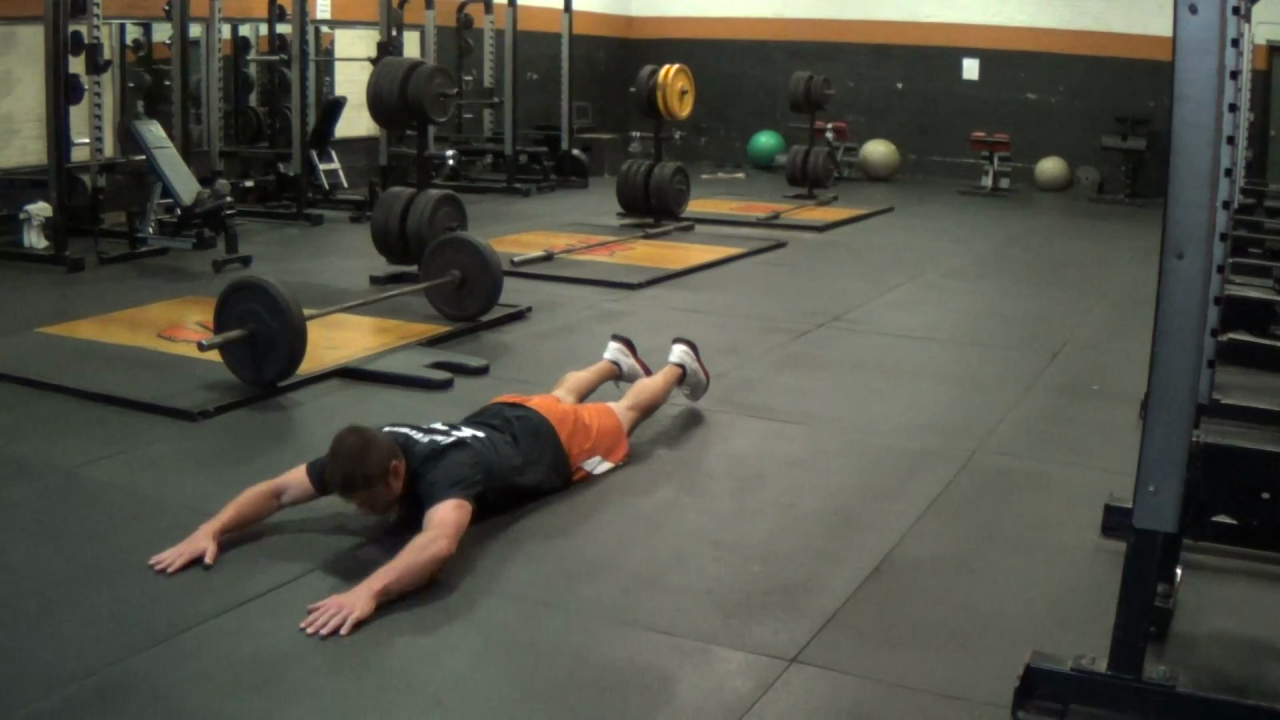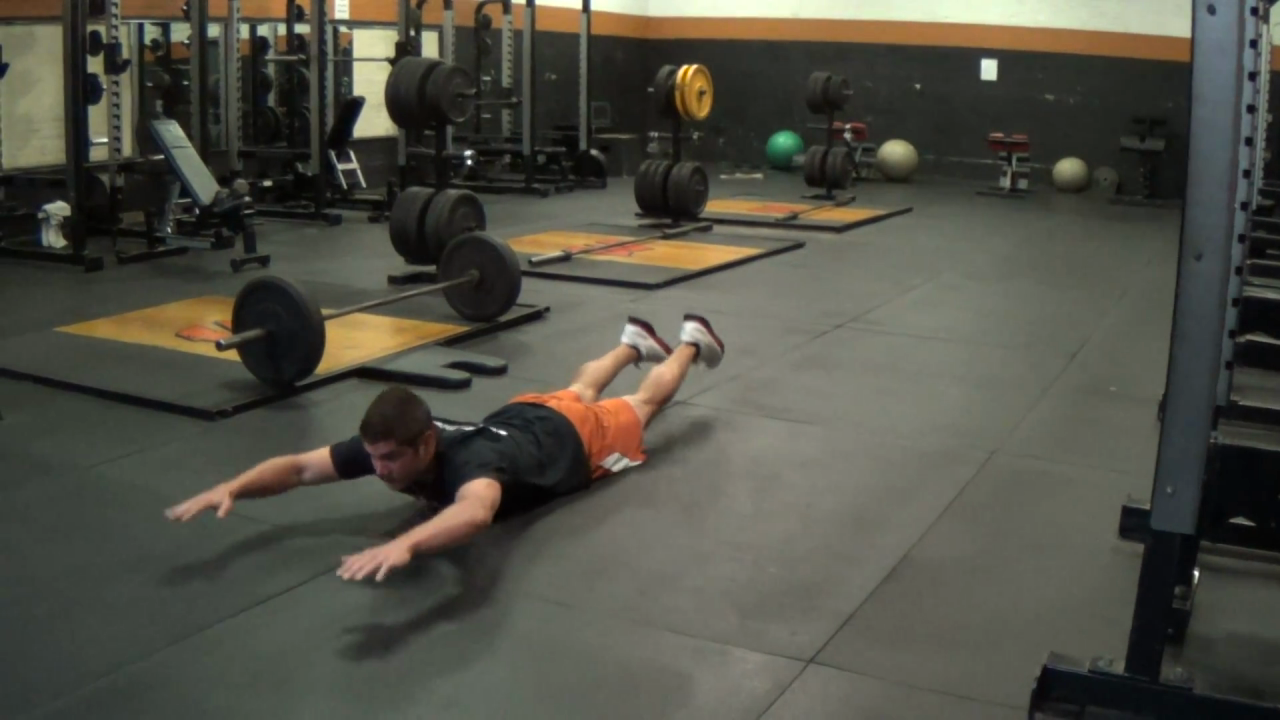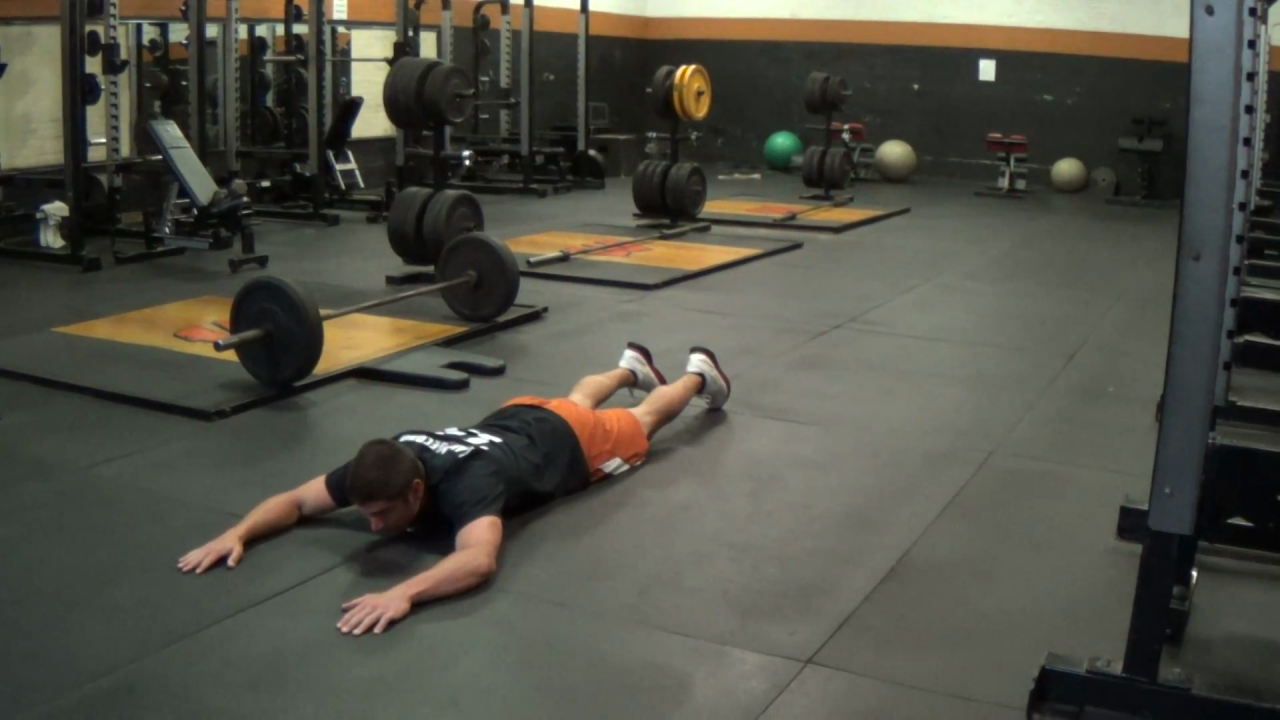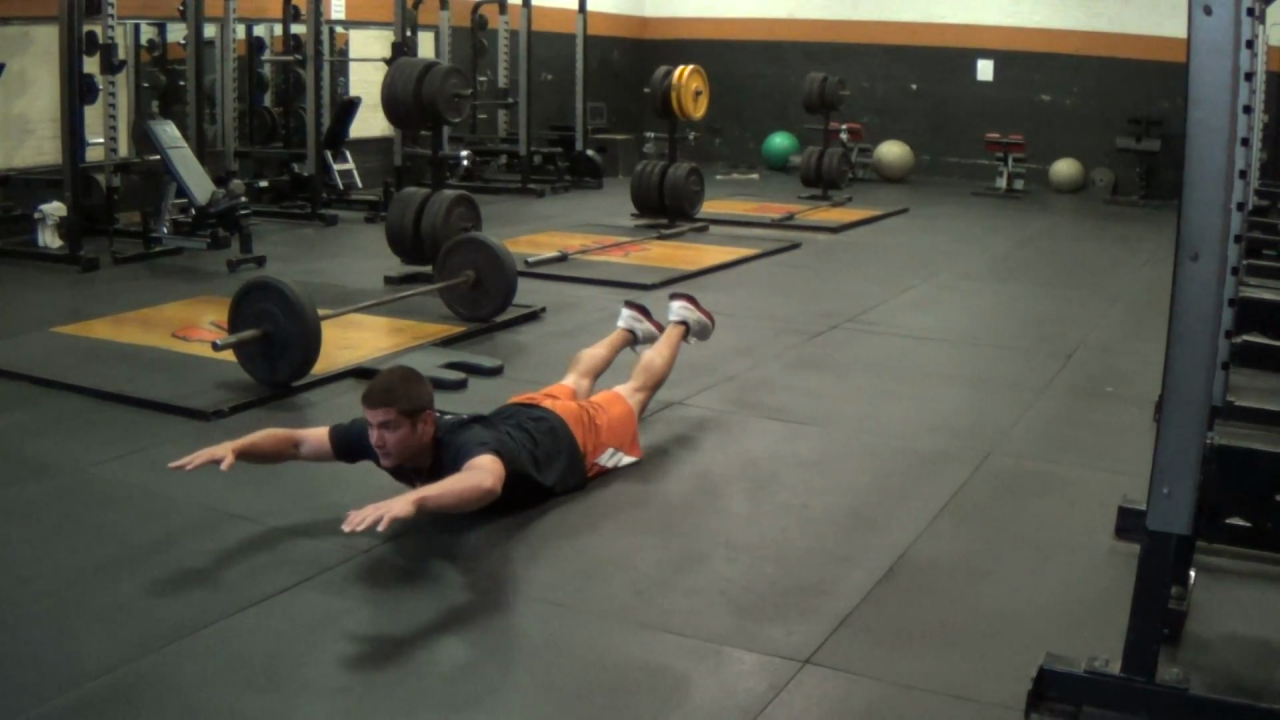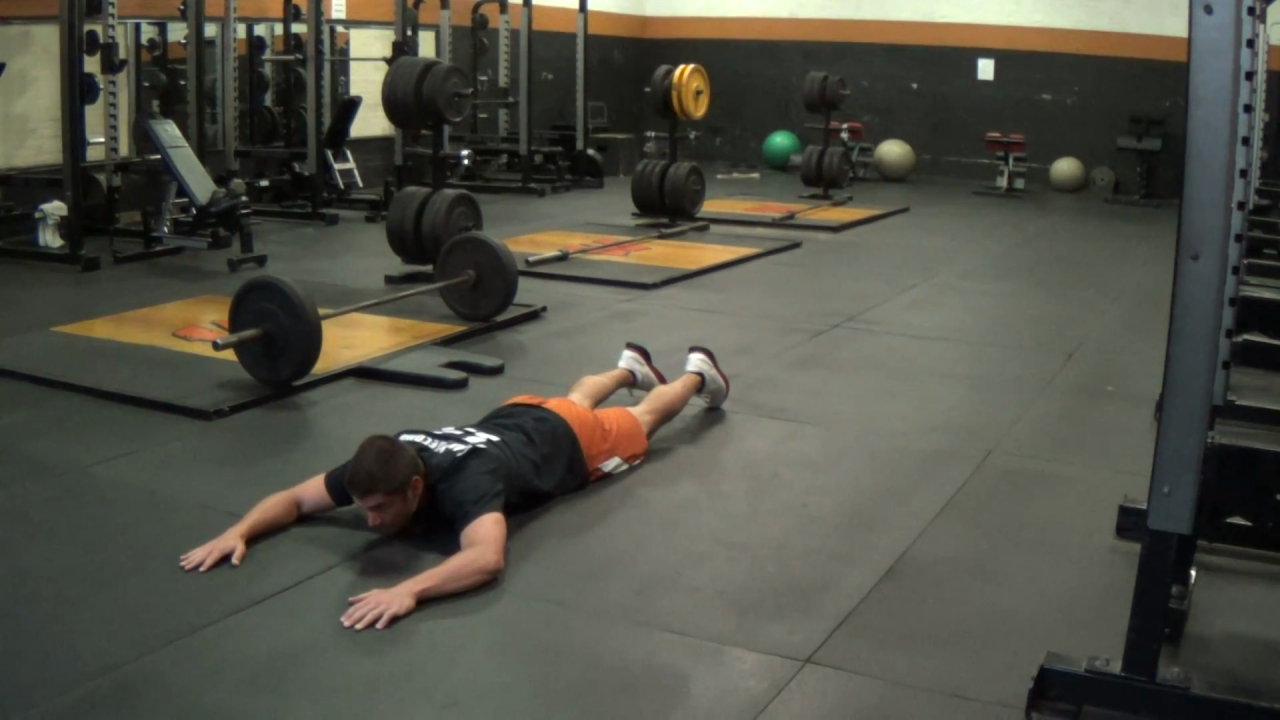
dt=1s
person 1, frame 1
left shoulder: (442, 470)
right shoulder: (367, 456)
left elbow: (437, 542)
right elbow: (277, 488)
left wrist: (367, 591)
right wrist: (214, 529)
left hip: (534, 432)
right hip: (499, 418)
left knee: (613, 423)
right knee: (561, 394)
left ankle: (678, 367)
right ankle: (618, 359)
person 1, frame 2
left shoulder: (467, 459)
right shoulder: (383, 442)
left elbow: (477, 513)
right elbow: (299, 467)
left wrist: (404, 544)
right wrist: (230, 487)
left hip: (573, 441)
right hip: (523, 417)
left knee: (641, 405)
right knee: (581, 389)
left ankle: (691, 343)
right ankle: (634, 341)
person 1, frame 3
left shoulder: (466, 484)
right shoulder: (382, 466)
left elbow: (480, 560)
right elbow: (297, 500)
left wrist: (403, 593)
right wrist: (237, 533)
left hip: (567, 445)
right hip: (513, 420)
left knee: (641, 419)
right knee: (577, 398)
left ankle: (698, 373)
right ankle: (633, 366)
person 1, frame 4
left shoulder: (463, 445)
right shoulder: (379, 432)
left elbow: (487, 483)
right elbow: (291, 440)
left wrist: (410, 499)
right wrist: (233, 446)
left hip: (569, 439)
right hip: (516, 418)
left knee: (632, 396)
right knee: (574, 381)
left ankle: (679, 322)
right ankle: (631, 325)
person 1, frame 5
left shoulder: (464, 483)
right shoulder: (379, 466)
left elbow: (488, 559)
right elbow: (294, 498)
left wrist: (408, 590)
right wrist: (238, 531)
left hip: (566, 442)
right hip: (514, 420)
left knee: (640, 420)
right knee: (576, 397)
left ankle: (697, 373)
right ankle: (631, 366)
